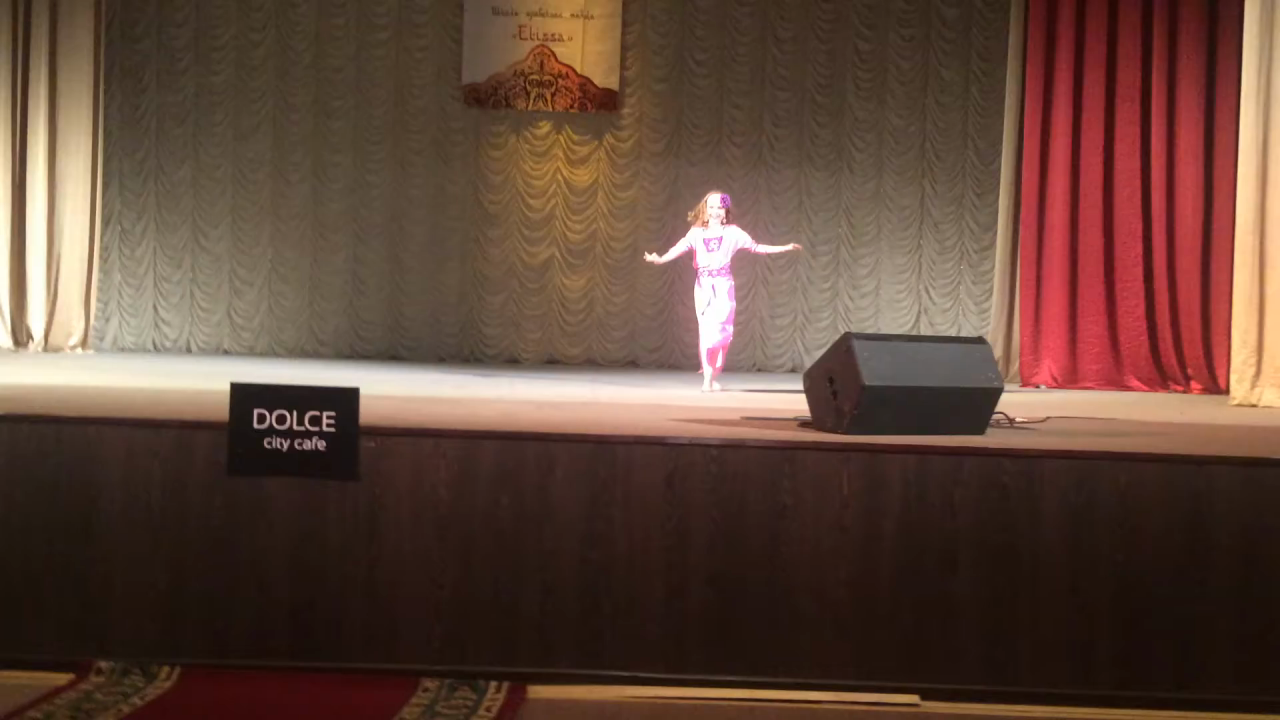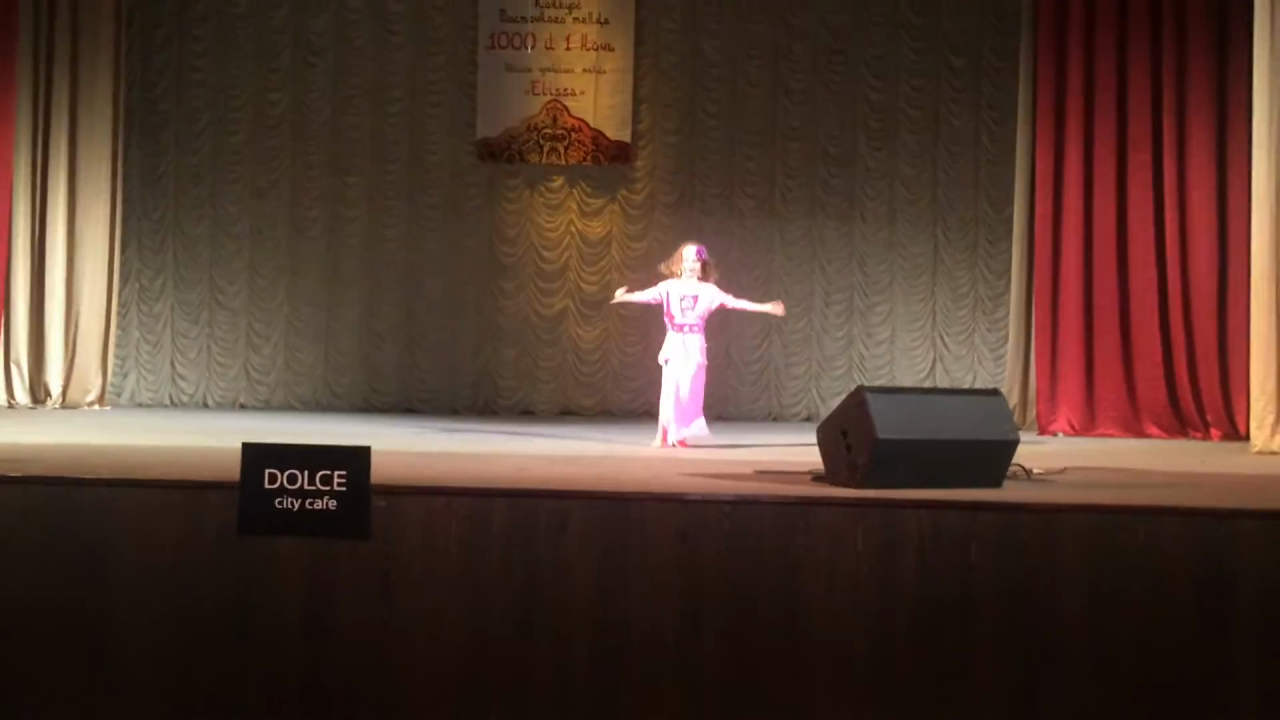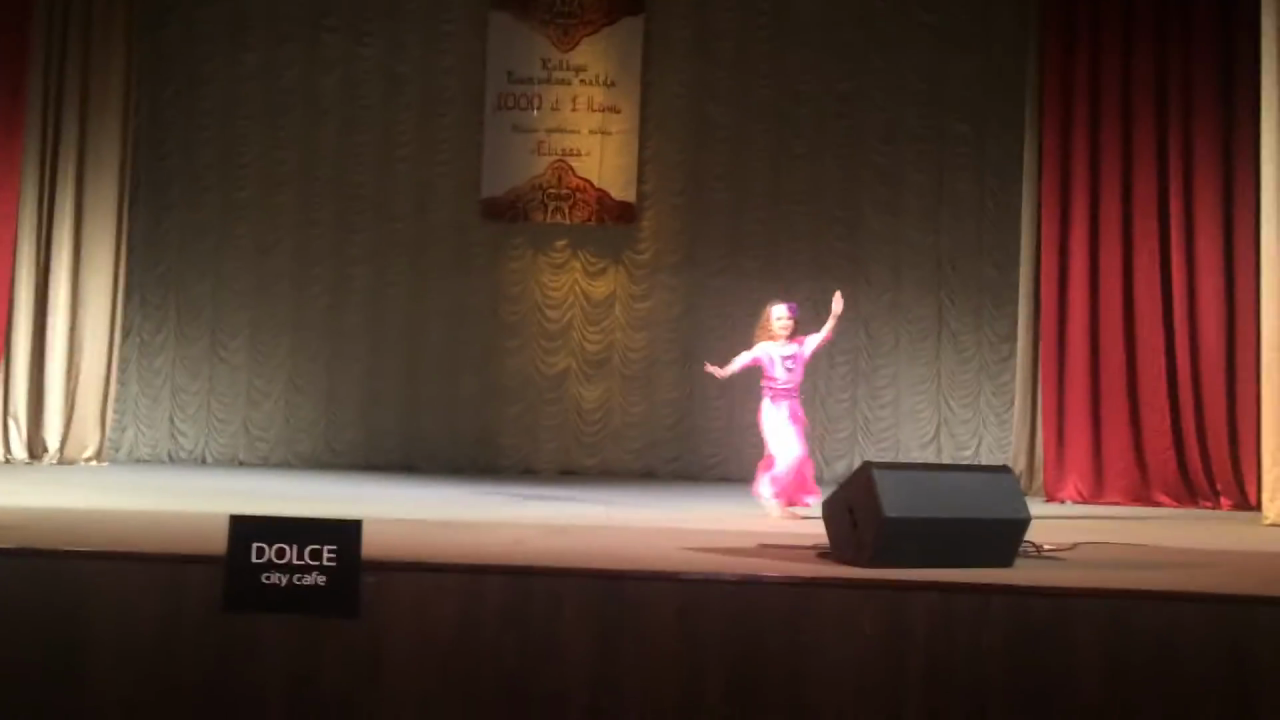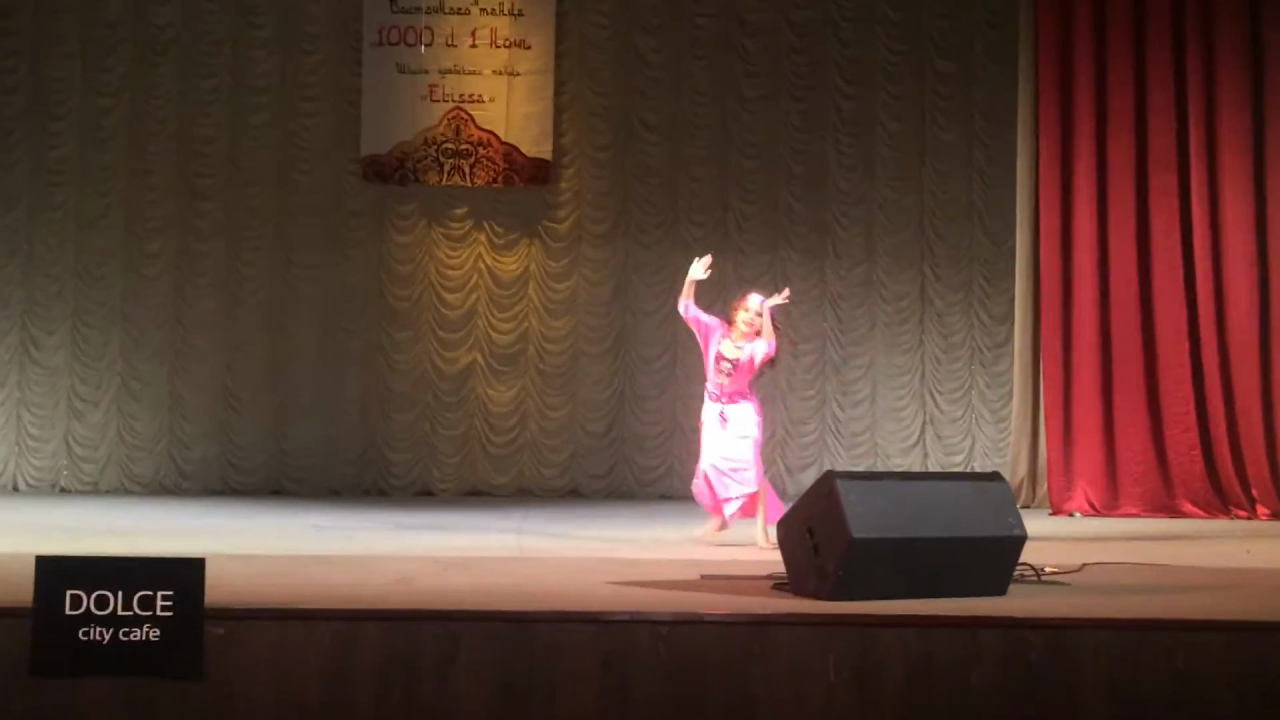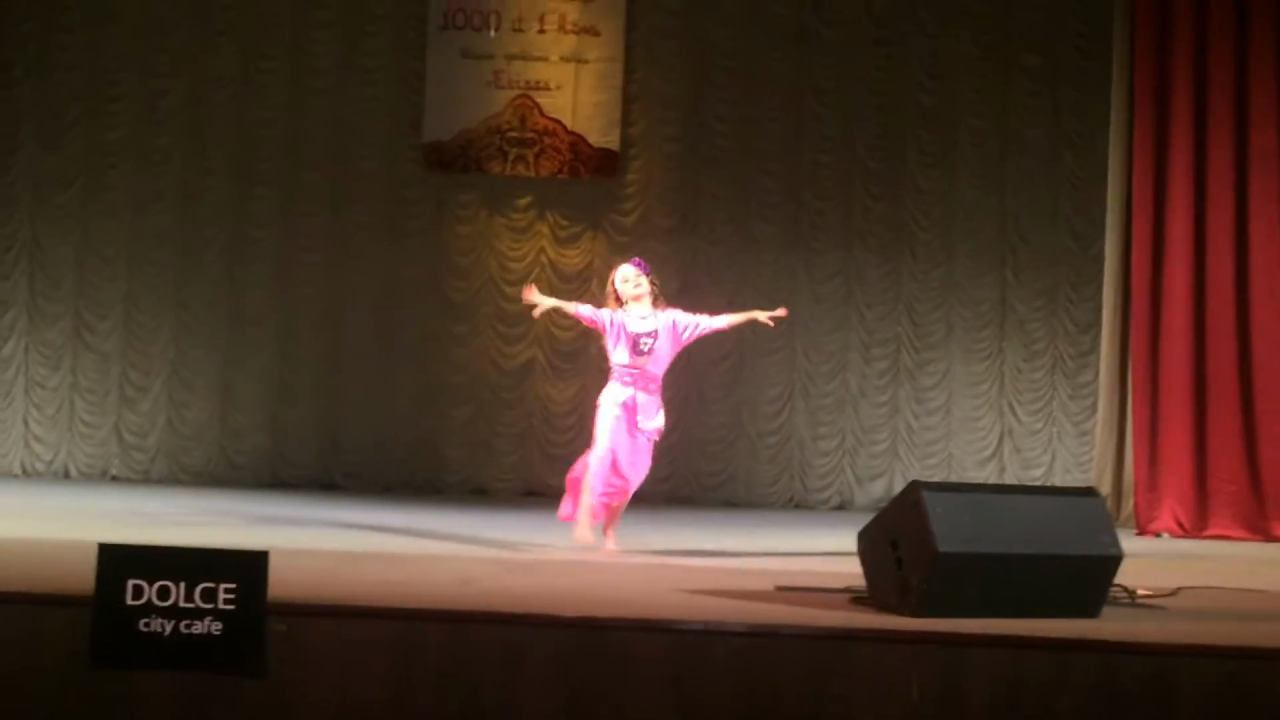
dt=1s
person 1, frame 1
left shoulder: (732, 232)
right shoulder: (696, 232)
left elbow: (756, 247)
right elbow: (681, 248)
left wrist: (785, 247)
right wrist: (660, 259)
left hip: (723, 284)
right hip: (704, 285)
left knee: (720, 326)
right knee: (706, 328)
left ankle: (714, 376)
right ankle: (708, 376)
person 1, frame 2
left shoulder: (708, 290)
right shoulder: (669, 286)
left elbow: (734, 302)
right elbow: (648, 295)
left wrist: (766, 307)
right wrist: (625, 296)
left hip: (695, 341)
right hip: (674, 340)
left knee: (690, 384)
right knee: (672, 383)
left ankle: (680, 433)
right ankle: (664, 433)
person 1, frame 3
left shoulder: (801, 345)
right shoulder: (765, 349)
left elbow: (823, 337)
right elbow: (746, 359)
left wrist: (834, 315)
right wrist: (724, 372)
left hip: (794, 406)
right hip: (775, 405)
left knee: (799, 455)
right knee: (791, 452)
left ankle: (786, 502)
right ankle: (772, 497)
person 1, frame 4
left shoulder: (757, 345)
right shoulder: (714, 329)
left elbow: (768, 349)
right elbow: (684, 308)
left wrist: (766, 315)
right wrist: (690, 280)
left hip: (741, 410)
right hip: (713, 408)
left knee: (750, 468)
right knee: (710, 463)
left ankle: (763, 530)
right ankle: (719, 513)
person 1, frame 5
left shoulder: (672, 319)
right shoulder: (613, 318)
left elbow: (715, 322)
right elbow: (582, 311)
left wrist: (755, 314)
right wrist: (549, 301)
left hip: (648, 400)
right hip: (619, 395)
left knee: (632, 468)
right knee: (605, 452)
left ankle: (609, 529)
right ankle: (583, 520)
